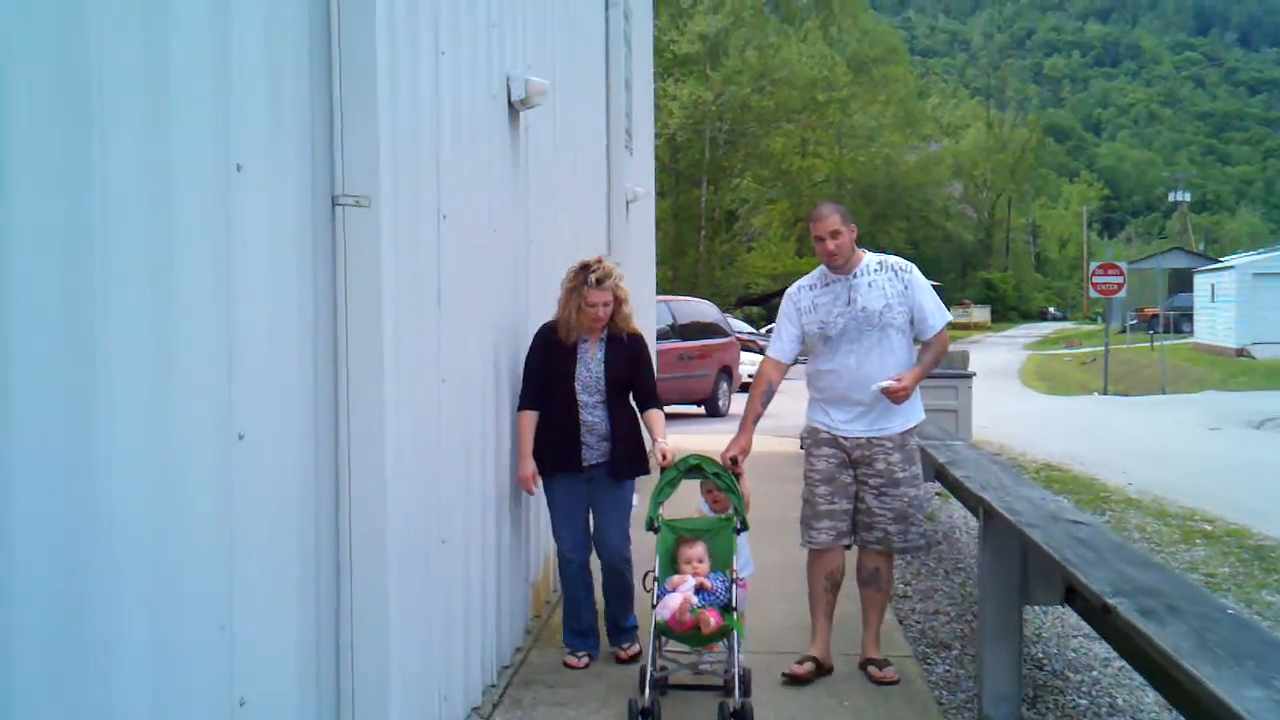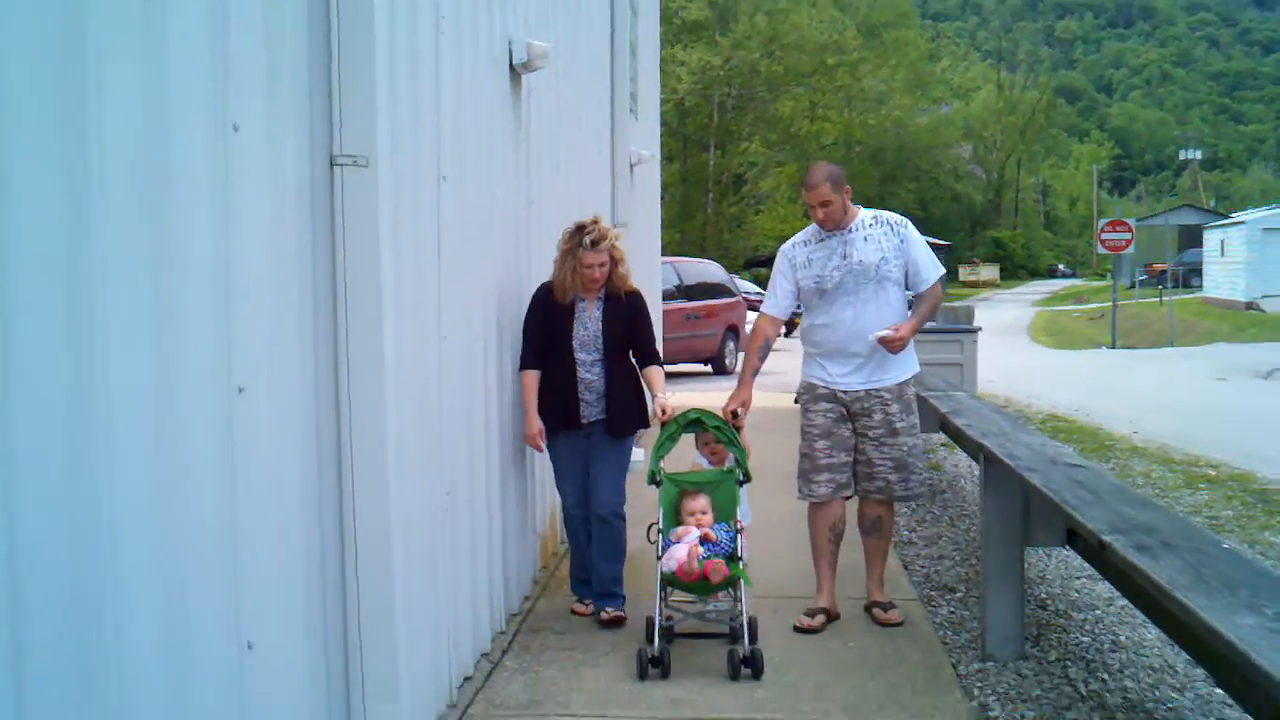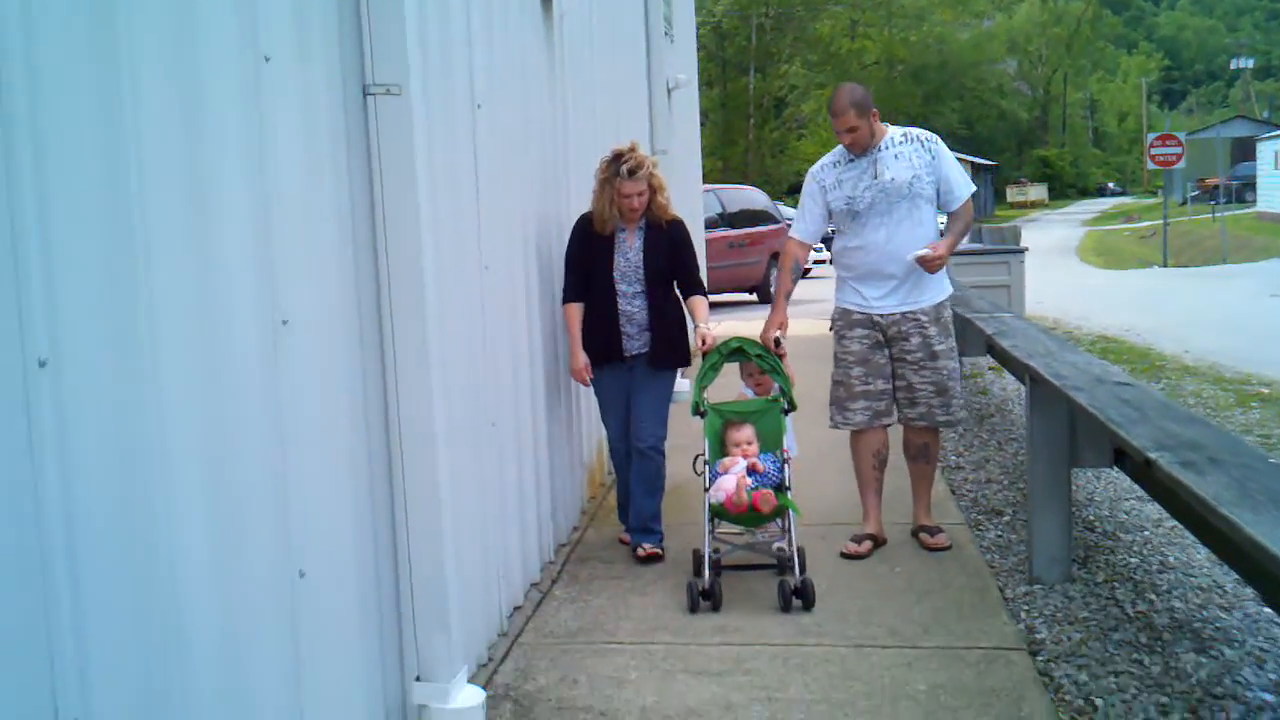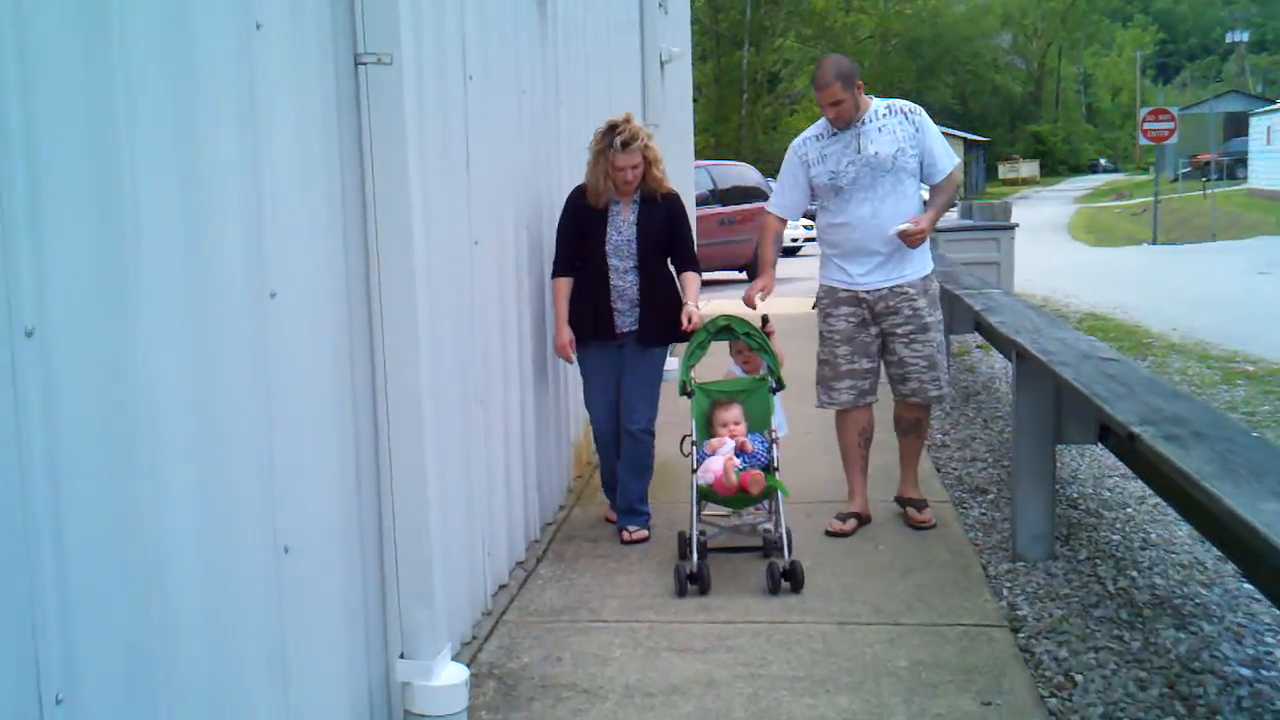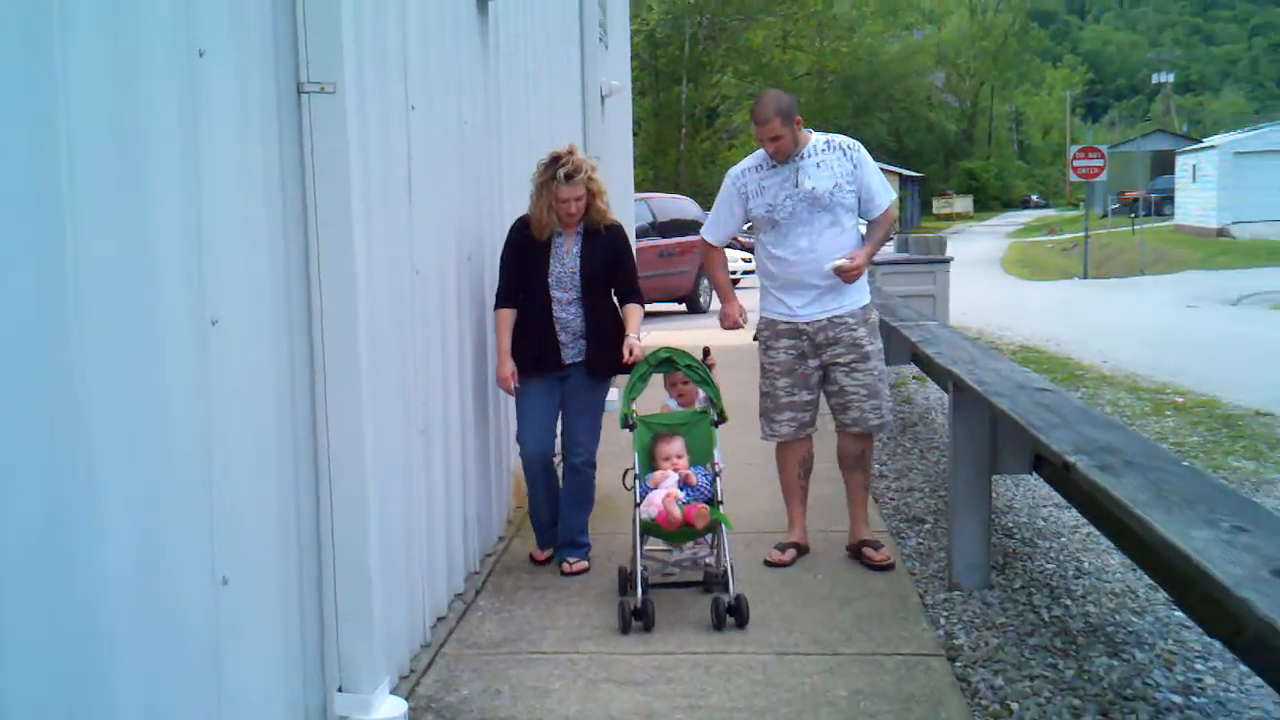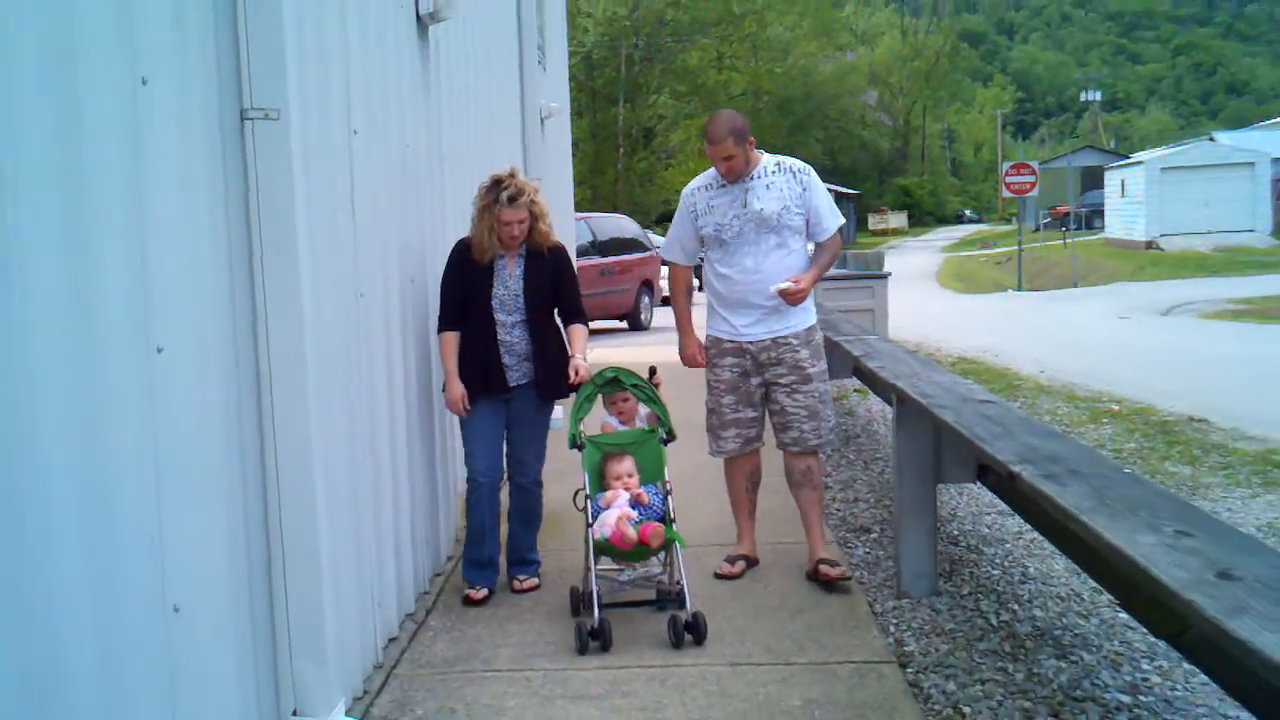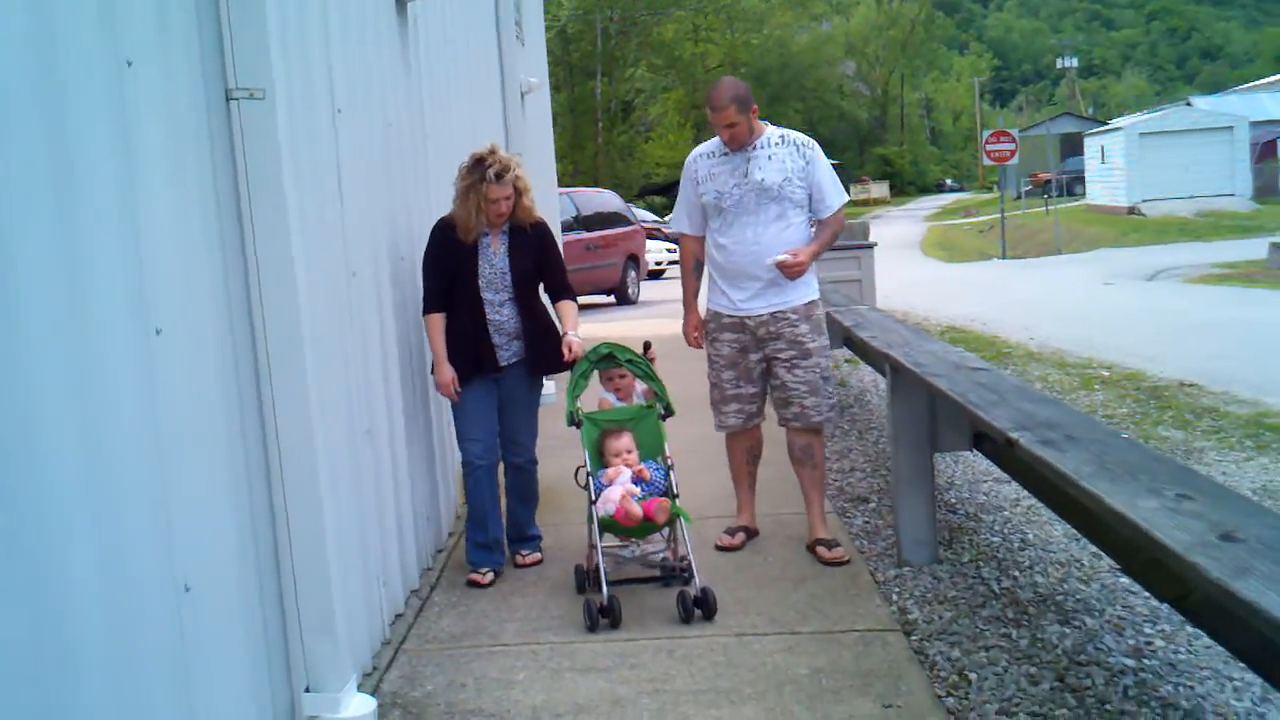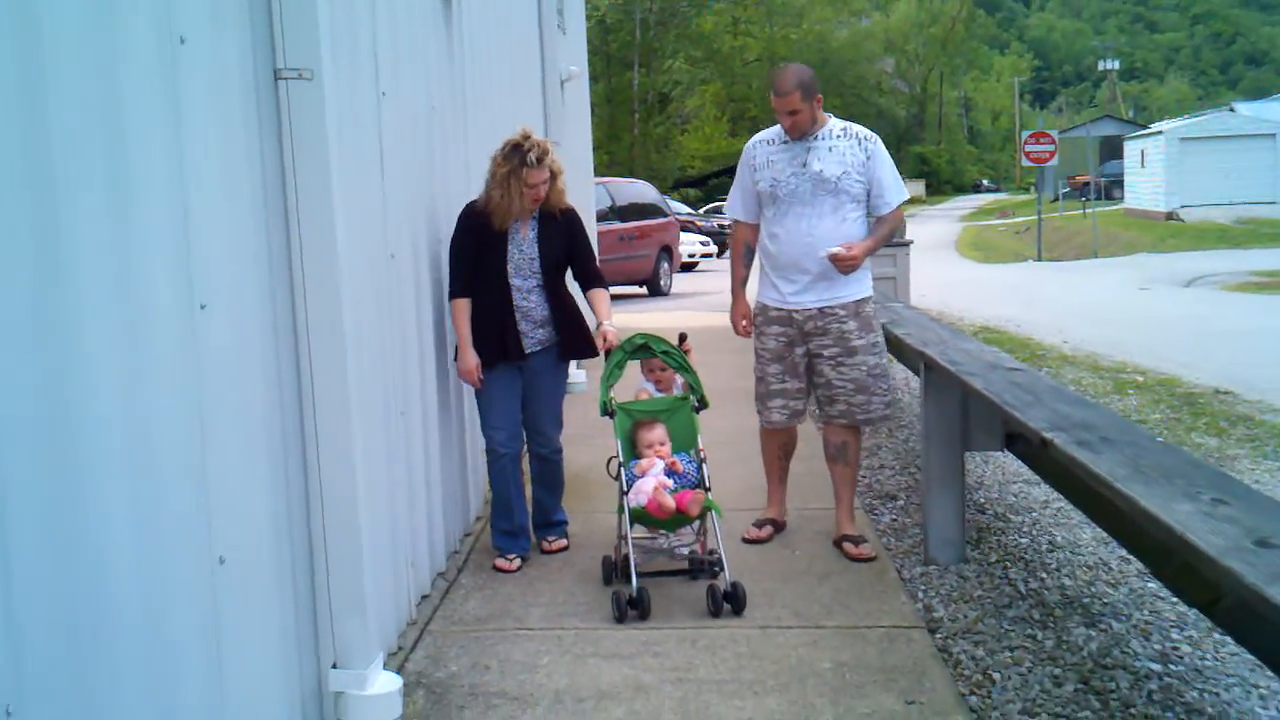
dt=0.2s
person 1, frame 1
left shoulder: (901, 274)
right shoulder: (800, 295)
left elbow: (937, 337)
right elbow: (774, 363)
left wrist: (914, 375)
right wrist: (746, 431)
left hip: (890, 434)
right hip: (827, 433)
left knee: (879, 542)
right knee: (823, 539)
left ankle: (871, 648)
right ankle: (819, 649)
person 1, frame 2
left shoulder: (894, 229)
right shoulder: (794, 251)
left elbow: (931, 290)
right elbow: (770, 319)
left wrist: (911, 325)
right wrist: (745, 385)
left hip: (887, 385)
right hip: (823, 387)
left knee: (880, 491)
right knee: (825, 491)
left ankle: (876, 591)
right ankle: (825, 597)
person 1, frame 3
left shoulder: (925, 146)
right shoulder: (824, 173)
left elbow: (962, 207)
right elbow: (799, 241)
left wrist: (947, 244)
right wrist: (779, 306)
left hip: (923, 307)
right hip: (857, 312)
left knee: (925, 415)
right knee: (865, 416)
left ankle: (922, 515)
right ankle: (872, 522)
person 1, frame 4
left shoulder: (909, 118)
right shoulder: (806, 147)
left elbow: (947, 179)
right elbow: (776, 215)
left wrist: (929, 218)
right wrist: (766, 271)
left hip: (909, 281)
right hip: (842, 289)
left knee: (918, 389)
right knee: (850, 396)
left ankle: (909, 487)
right ankle: (857, 500)
person 1, frame 5
left shoulder: (847, 153)
right shoulder: (743, 176)
left elbow: (884, 214)
right elbow: (714, 242)
left wrist: (865, 253)
right wrist: (727, 299)
left hip: (848, 313)
right hip: (782, 321)
left knee: (859, 423)
right knee: (790, 428)
left ankle: (861, 531)
right ankle: (796, 531)
person 1, frame 6
left shoulder: (797, 176)
right shoulder: (695, 194)
left elbow: (830, 239)
right elbow: (680, 267)
left wrist: (810, 277)
right wrist: (685, 332)
left hip: (793, 333)
right hip: (728, 339)
left knee: (803, 442)
right knee: (738, 444)
left ankle: (818, 552)
right ankle: (746, 544)
person 1, frame 7
left shoulder: (801, 150)
right shoulder: (699, 163)
left elbow: (833, 216)
right elbow: (692, 241)
left wrist: (810, 251)
right wrist: (690, 308)
left hip: (793, 308)
right hip: (727, 313)
left knee: (804, 419)
right knee: (737, 419)
left ankle: (819, 527)
right ankle: (745, 517)
person 1, frame 8
left shoulder: (863, 144)
right shoulder: (758, 149)
left elbow: (892, 214)
right elbow: (745, 227)
left wrist: (865, 246)
right wrist: (739, 295)
left hip: (844, 305)
right hip: (776, 306)
left knee: (843, 414)
right knee: (775, 412)
left ankle: (846, 522)
right ankle: (775, 506)
person 2, frame 1
left shoulder: (630, 342)
right shoulder: (549, 338)
left elbow: (647, 398)
right elbow: (530, 400)
left wrist: (660, 438)
right wrist: (526, 456)
left hip: (613, 461)
right hip: (562, 463)
left knee: (615, 549)
right knee: (572, 553)
left ankle: (624, 631)
right ankle: (580, 641)
person 2, frame 2
left shoulder: (628, 300)
right shoulder: (548, 298)
left elbow: (646, 355)
right elbow: (531, 359)
left wrist: (659, 393)
right wrist: (532, 414)
left hip: (613, 418)
right hip: (563, 420)
left knee: (607, 507)
right knee: (576, 508)
left ankle: (609, 597)
right ankle: (585, 589)
person 2, frame 3
left shoulder: (670, 229)
right shoulder: (588, 229)
left elbow: (691, 285)
right elbow: (574, 292)
left wrist: (701, 324)
right wrist: (577, 348)
left hip: (656, 351)
right hip: (607, 352)
left knee: (647, 442)
right knee: (620, 442)
left ankle: (646, 533)
right ankle: (631, 520)
person 2, frame 4
left shoulder: (665, 202)
right shoulder: (582, 201)
left elbow: (686, 261)
right elbow: (564, 266)
left wrist: (690, 302)
right wrist: (562, 324)
left hip: (648, 329)
right hip: (596, 328)
left knee: (638, 424)
right knee: (603, 419)
left ankle: (633, 513)
right ankle: (616, 496)
person 2, frame 5
left shoulder: (609, 234)
right shoulder: (525, 232)
left elbow: (629, 293)
right elbow: (507, 297)
left wrist: (632, 334)
right wrist: (505, 356)
left hip: (590, 360)
right hip: (536, 360)
left knee: (580, 456)
right knee: (534, 451)
left ankle: (574, 545)
right ankle: (546, 532)
person 2, frame 6
left shoulder: (551, 254)
right shoulder: (466, 255)
left elbow: (573, 313)
right elbow: (450, 320)
left wrist: (577, 354)
right wrist: (453, 378)
left hip: (533, 381)
right hip: (481, 382)
left knee: (527, 475)
right knee: (483, 475)
left ankle: (524, 564)
right ankle: (480, 574)
person 2, frame 7
left shoulder: (534, 231)
right shoulder: (448, 234)
left elbow: (559, 287)
right elbow: (434, 302)
left wrist: (570, 331)
right wrist: (442, 361)
left hip: (522, 359)
right hip: (470, 363)
left knee: (521, 453)
right knee: (478, 457)
left ankle: (525, 539)
right ankle: (484, 556)
person 2, frame 8
left shoulder: (563, 218)
right shoulder: (477, 219)
left elbow: (589, 275)
right elbow: (460, 287)
left wrist: (604, 321)
right wrist: (465, 348)
left hip: (547, 347)
right hip: (495, 350)
left knee: (546, 442)
right knee: (502, 446)
left ankle: (551, 525)
right ankle: (511, 541)
